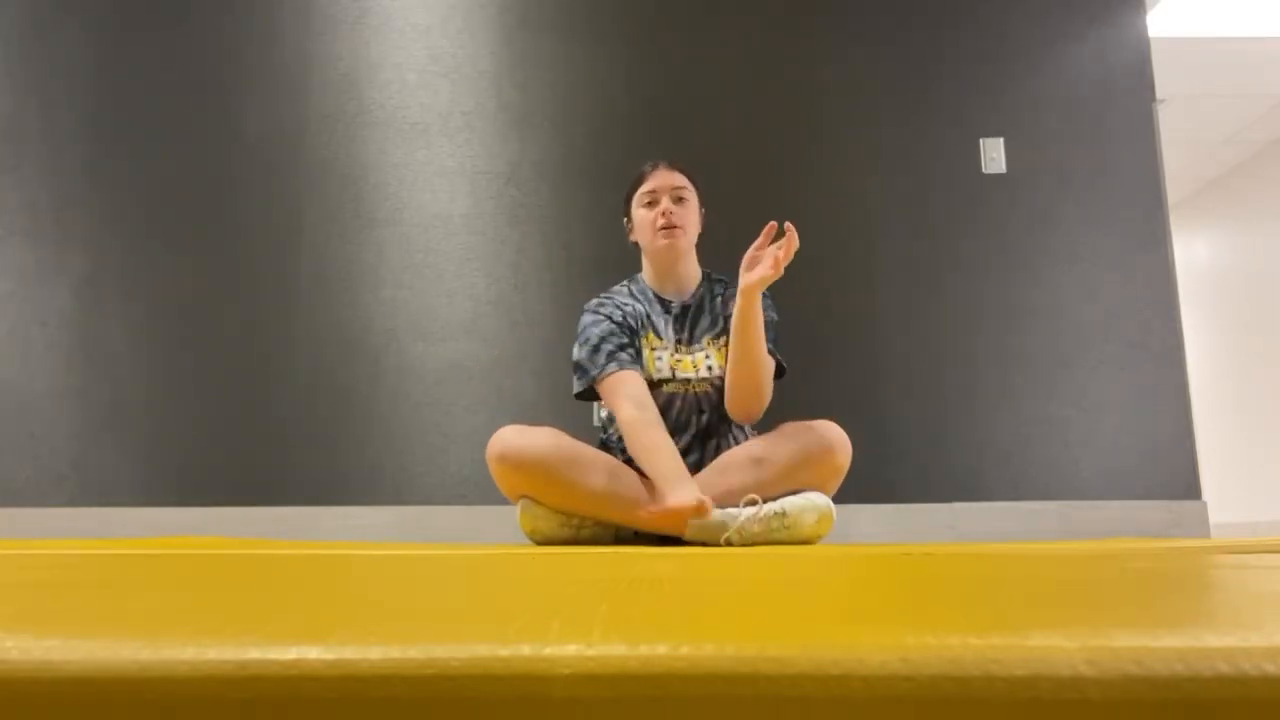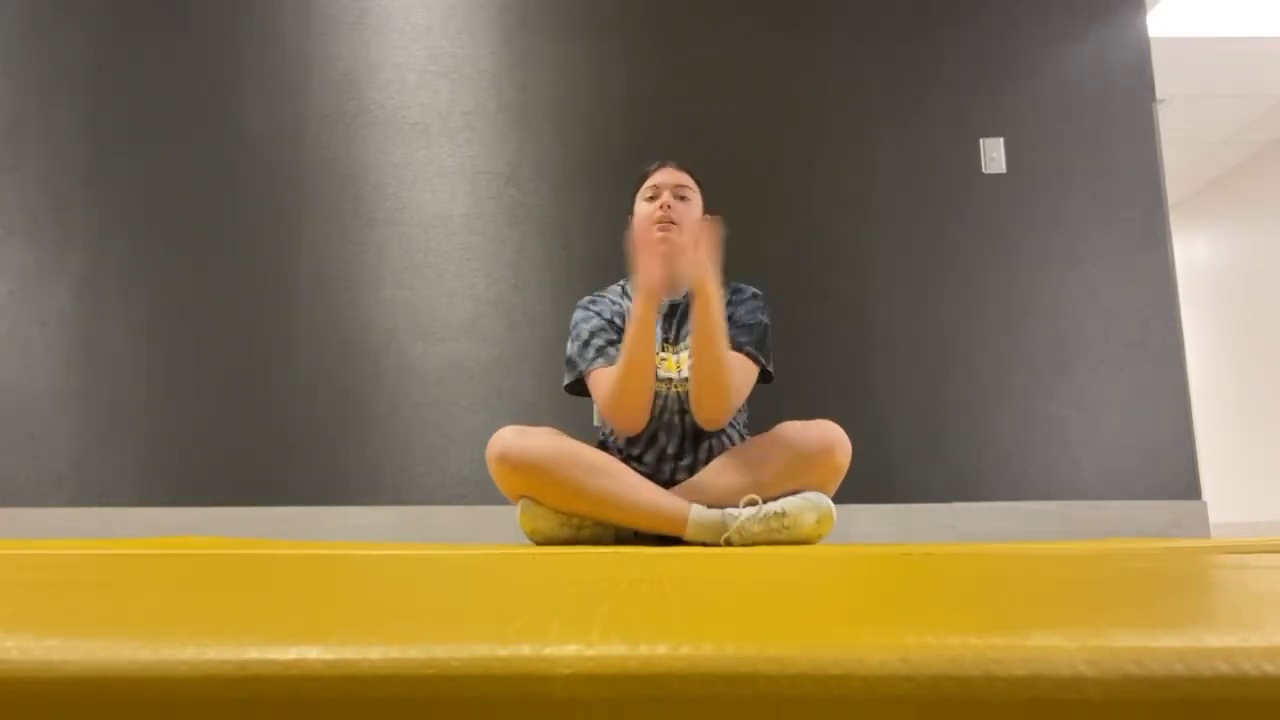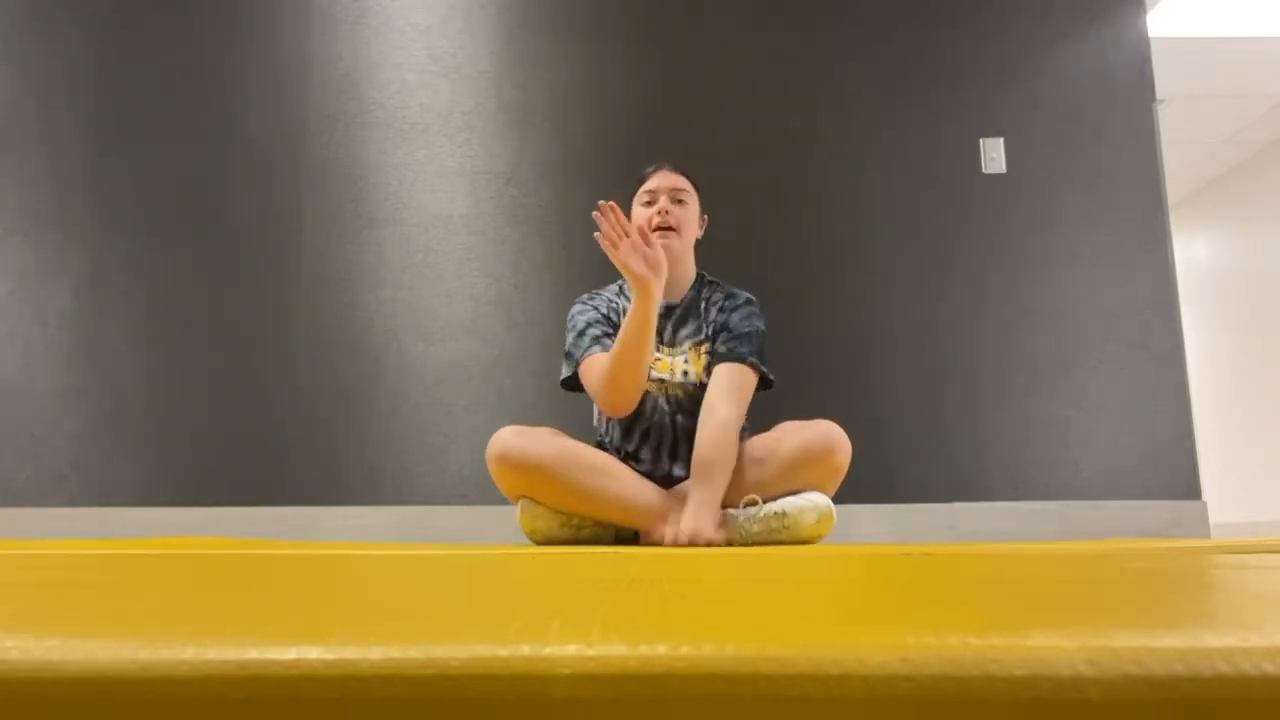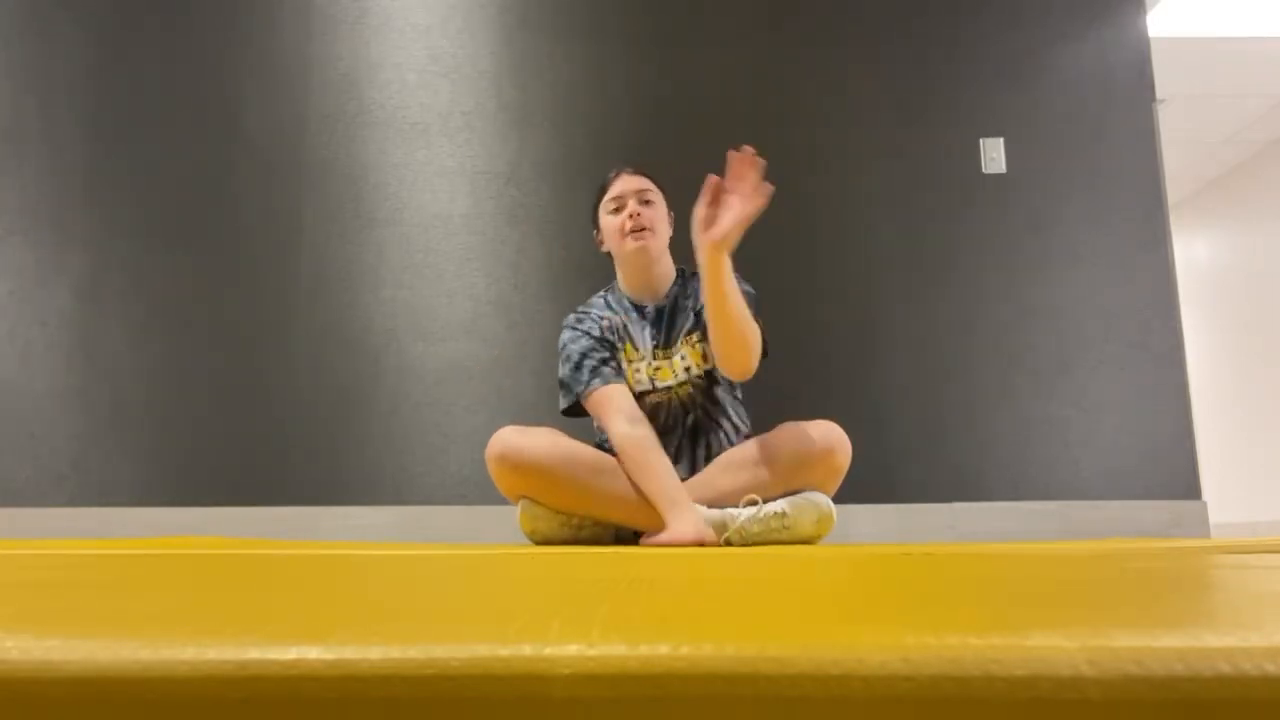
dt=0.4s
person 1, frame 1
left shoulder: (737, 303)
right shoulder: (606, 314)
left elbow: (746, 409)
right elbow: (635, 411)
left wrist: (749, 292)
right wrist: (679, 488)
right hip: (635, 483)
left knee: (828, 443)
right knee: (509, 446)
left ankle: (609, 521)
right ankle: (725, 523)
person 1, frame 2
left shoulder: (740, 303)
right shoulder: (598, 311)
left elbow: (714, 412)
right elbow: (625, 419)
left wrist: (707, 291)
right wrist: (646, 300)
right hip: (622, 483)
left knee: (827, 442)
right knee: (509, 447)
left ankle: (614, 521)
right ankle: (723, 524)
person 1, frame 3
left shoulder: (735, 309)
right shoulder: (594, 311)
left elbow: (724, 411)
right elbow: (615, 400)
left wrist: (701, 510)
right wrist: (646, 296)
left hip: (715, 483)
left knee: (828, 442)
right knee: (508, 447)
left ankle: (614, 522)
right ankle: (738, 520)
person 1, frame 4
left shoulder: (721, 292)
right shoulder: (584, 328)
left elbow: (740, 366)
right elbow: (624, 424)
left wrist: (714, 252)
right wrist: (677, 511)
right hip: (631, 489)
left knee: (829, 442)
right knee: (508, 447)
left ankle: (604, 520)
right ankle: (727, 521)
